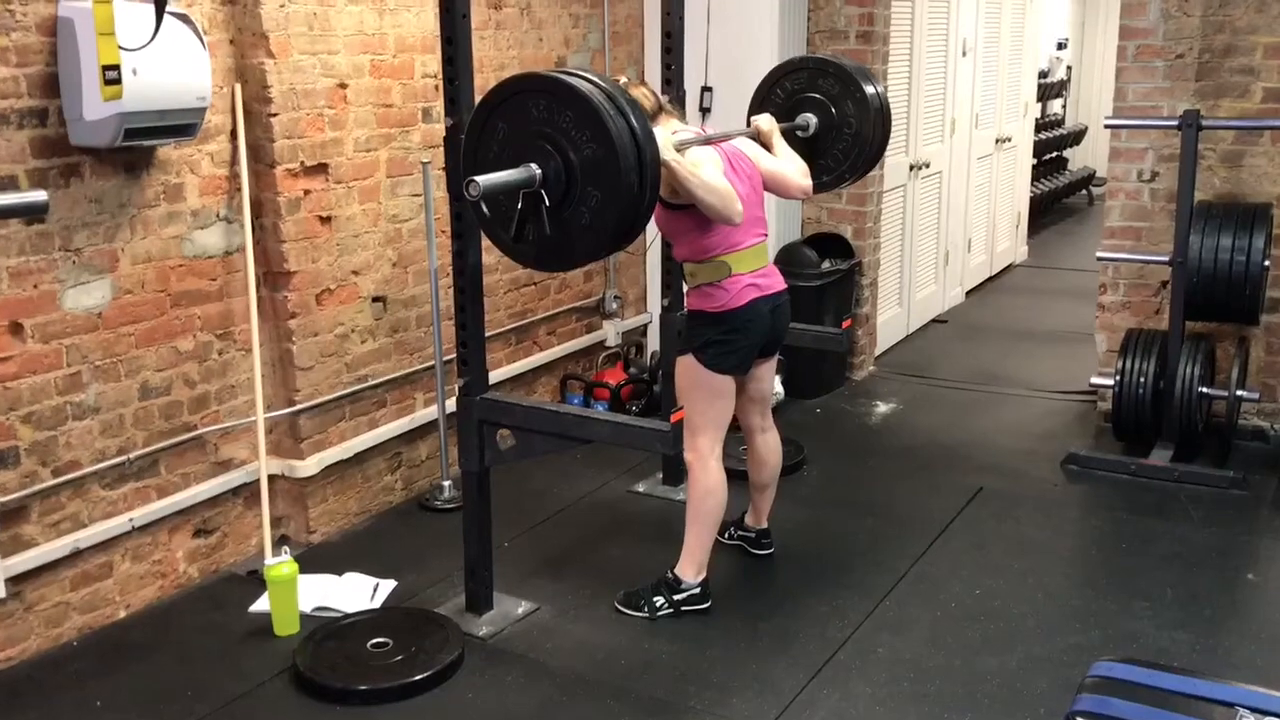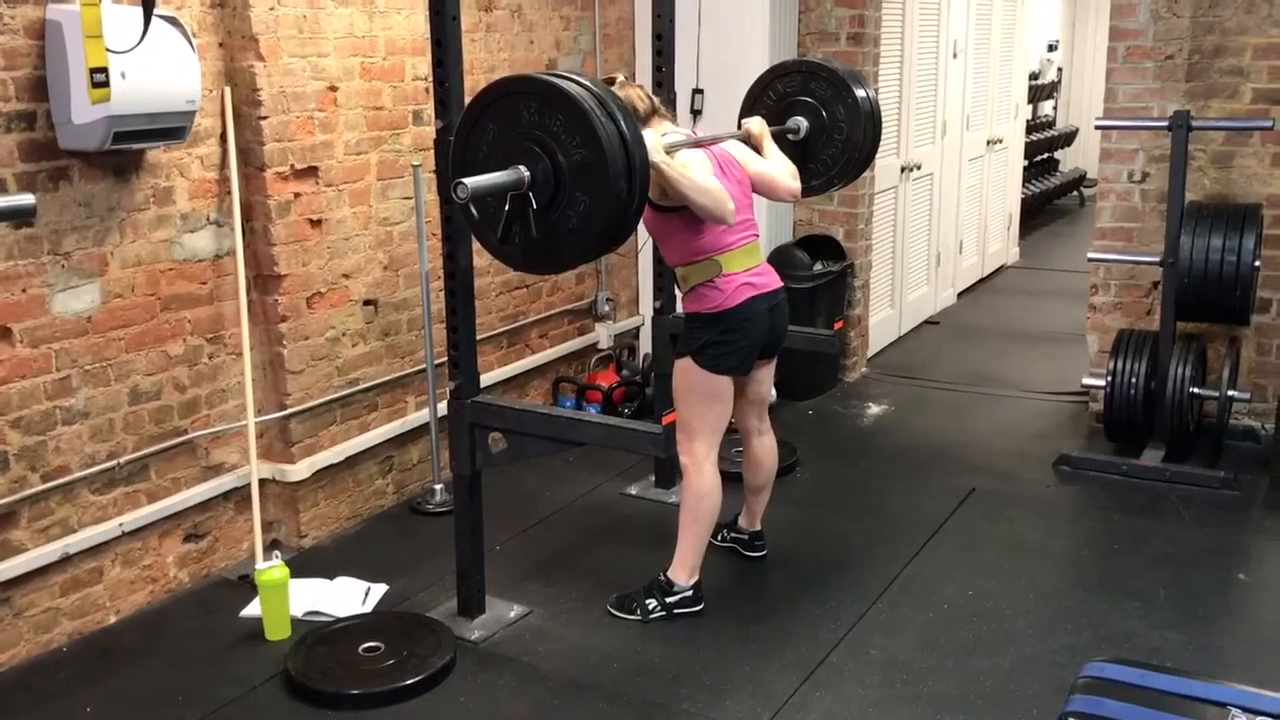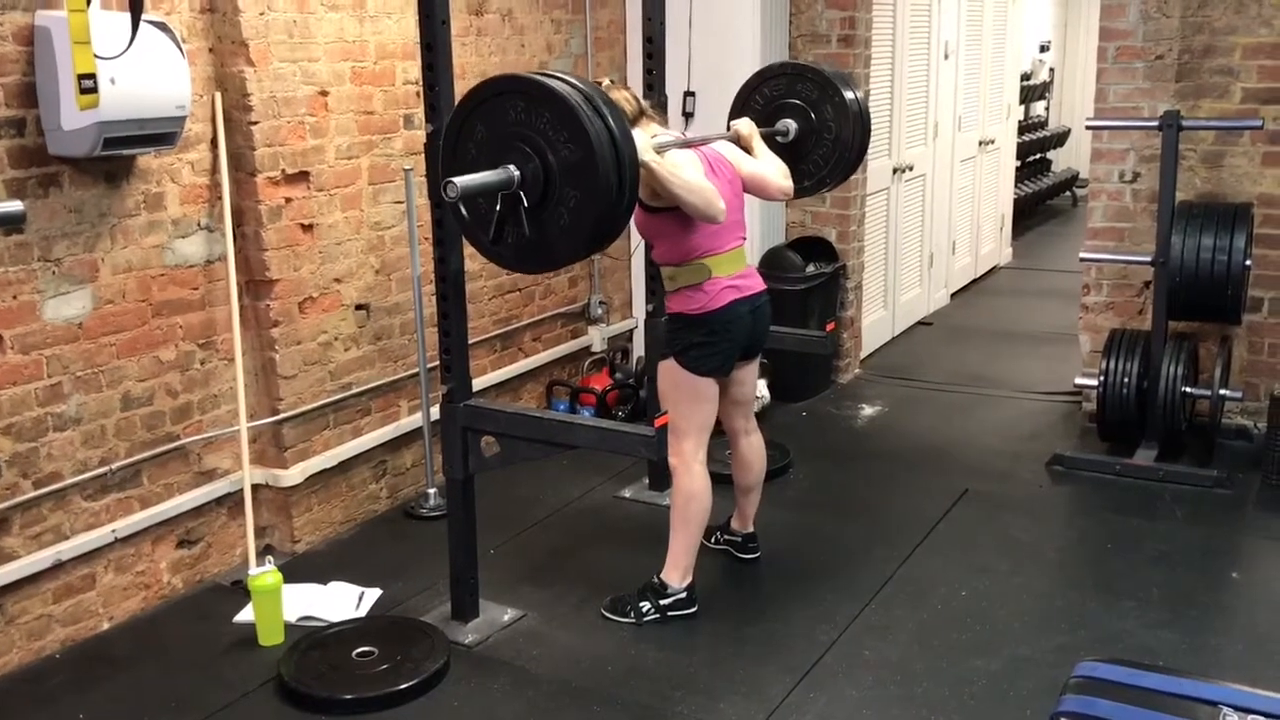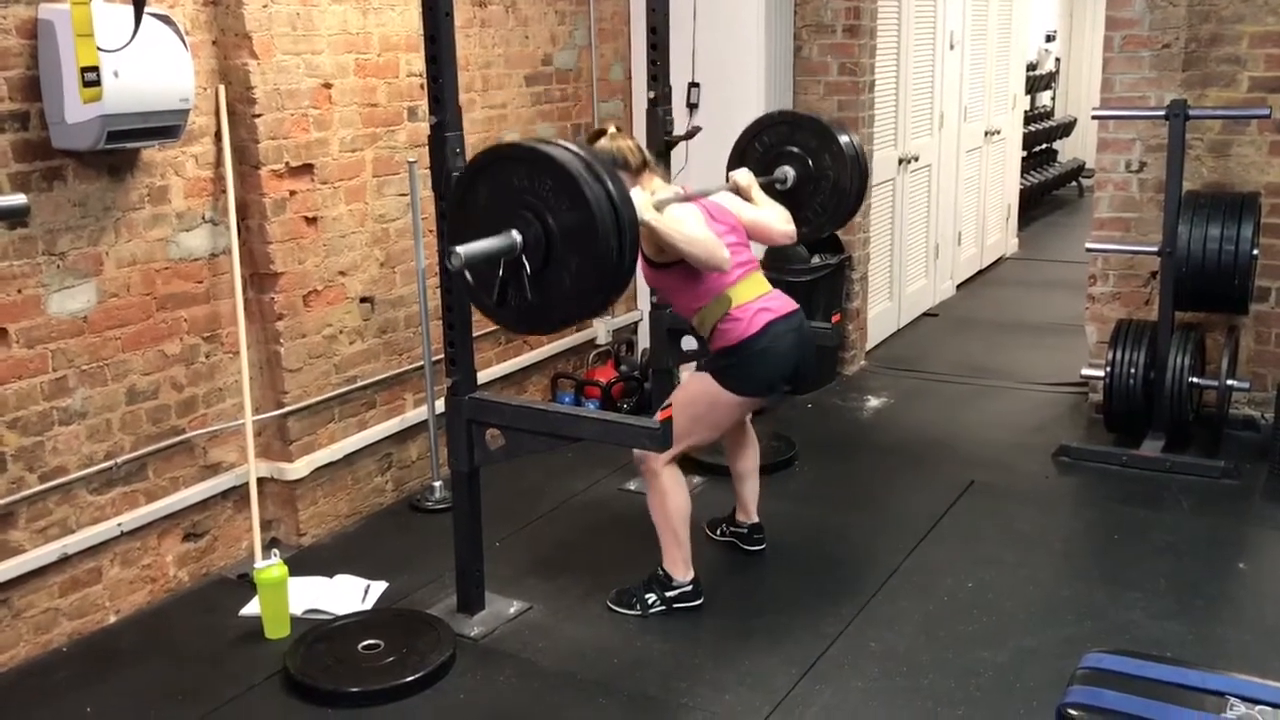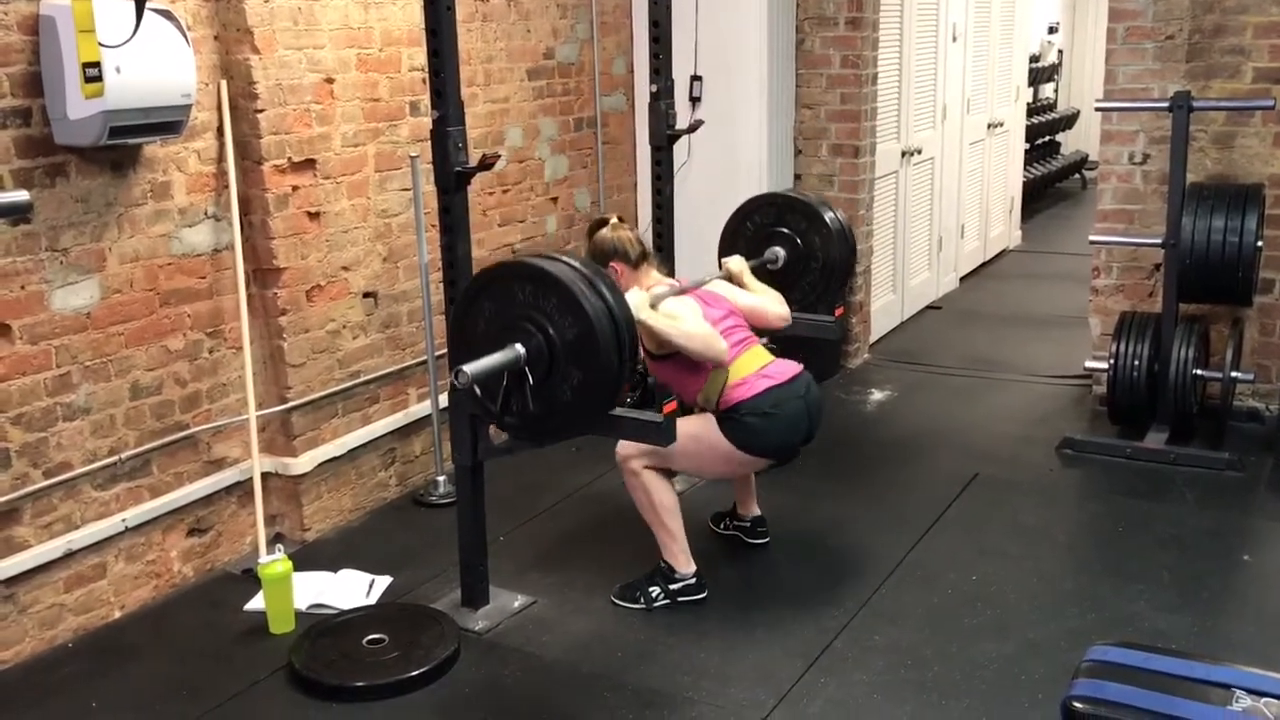
dt=0.7s
person 1, frame 1
left shoulder: (681, 159)
right shoulder: (736, 144)
left elbow: (730, 209)
right elbow: (801, 184)
left wrist: (667, 158)
right wrist: (773, 136)
left hip: (724, 312)
right hip: (770, 299)
left knee: (702, 449)
right knee: (758, 422)
left ankle: (688, 583)
right ankle: (756, 527)
person 1, frame 2
left shoulder: (668, 164)
right shoulder: (724, 146)
left elbow: (722, 209)
right elbow: (790, 187)
left wrist: (657, 160)
right wrist: (763, 139)
left hip: (721, 315)
right hip: (768, 298)
left knee: (697, 452)
right knee: (755, 424)
left ankle: (681, 586)
right ankle: (750, 529)
person 1, frame 3
left shoulder: (659, 165)
right shoulder: (715, 147)
left elbow: (712, 207)
right elbow: (782, 185)
left wrist: (647, 160)
right wrist: (753, 139)
left hip: (704, 316)
right hip: (751, 301)
left knee: (686, 453)
right knee: (741, 425)
left ankle: (674, 587)
right ankle: (742, 531)
person 1, frame 4
left shoulder: (662, 216)
right shoulder: (712, 199)
left elbow: (717, 258)
right elbow: (786, 231)
left wrist: (647, 218)
right wrist: (752, 188)
left hip: (755, 348)
right hip: (791, 330)
left knee: (654, 452)
right knee: (729, 413)
left ankle: (677, 583)
right ankle: (747, 522)
person 1, frame 5
left shoulder: (658, 309)
right shoulder: (705, 286)
left elbow: (716, 349)
right elbow: (780, 314)
left wrist: (643, 317)
right wrist: (743, 275)
left hip: (770, 418)
right hip: (802, 395)
left knee: (635, 454)
right knee: (721, 425)
left ankle: (681, 576)
right ankle: (749, 517)
